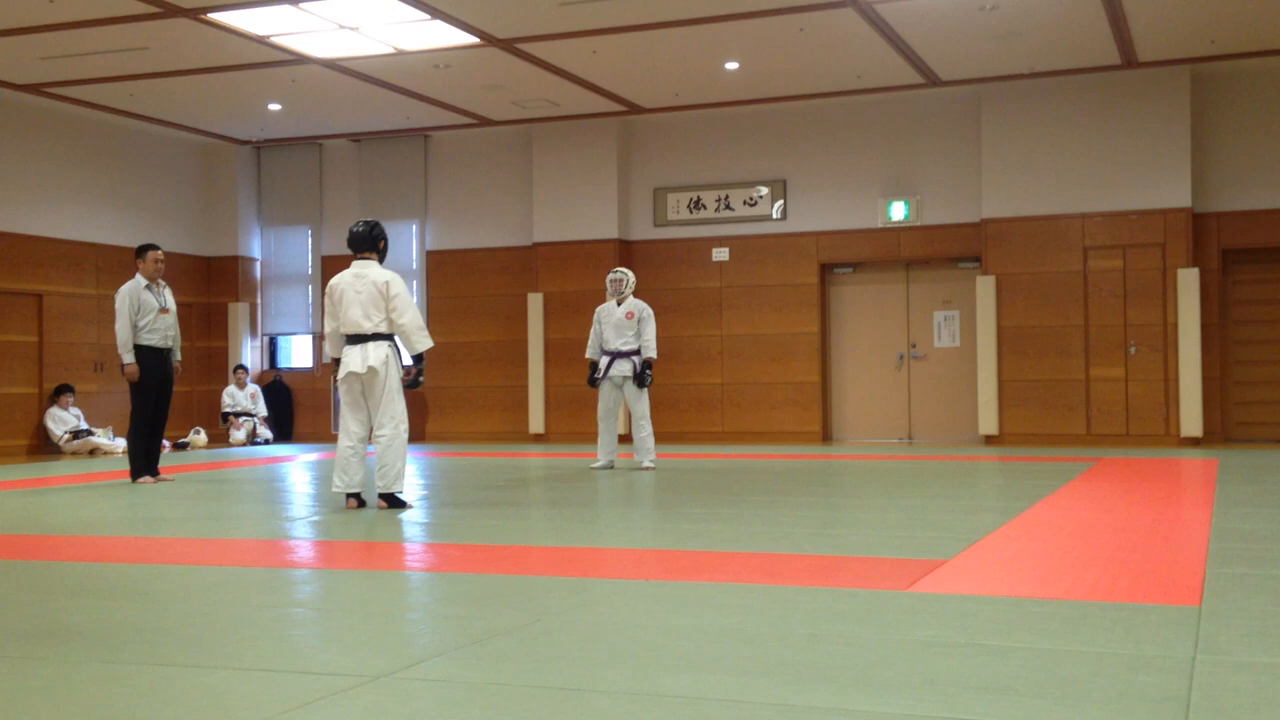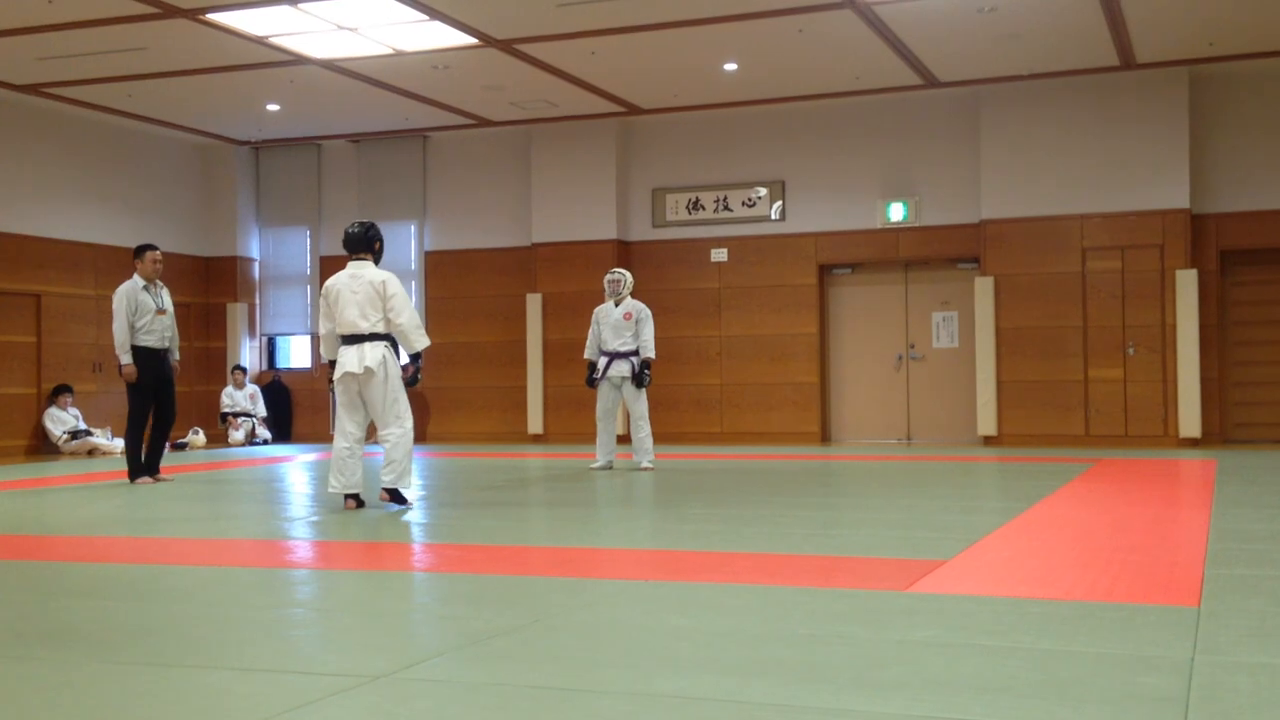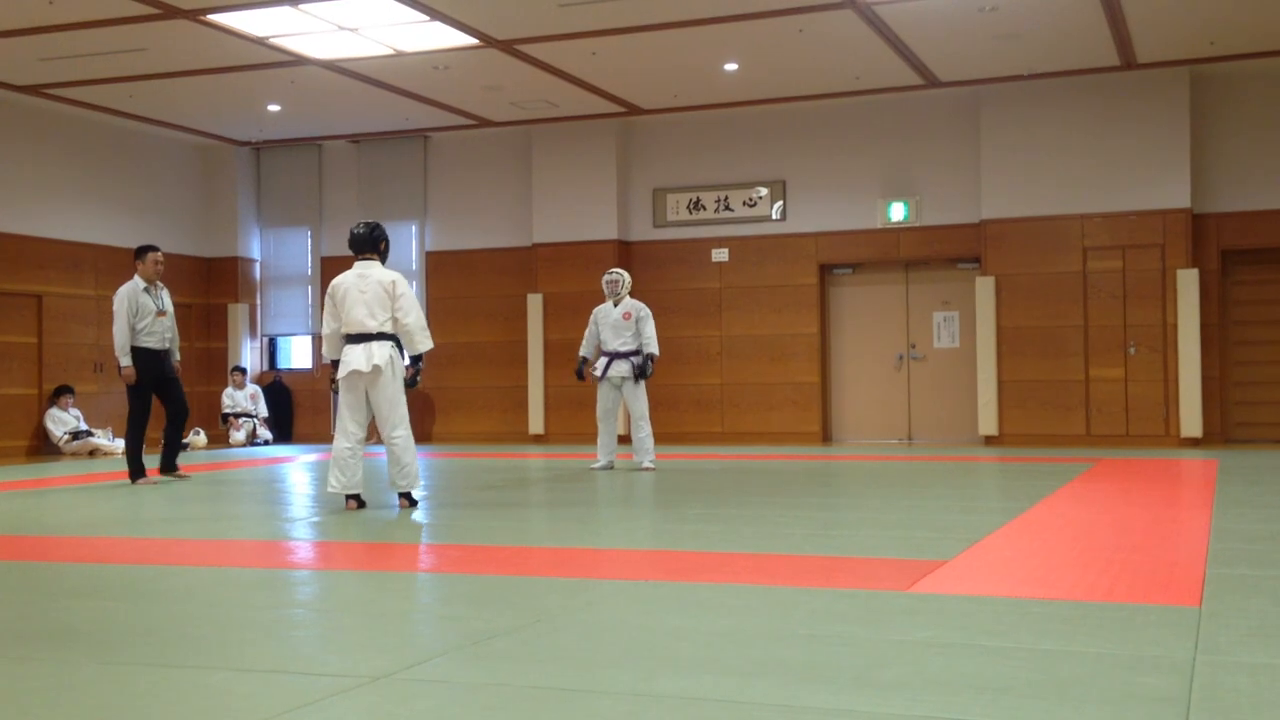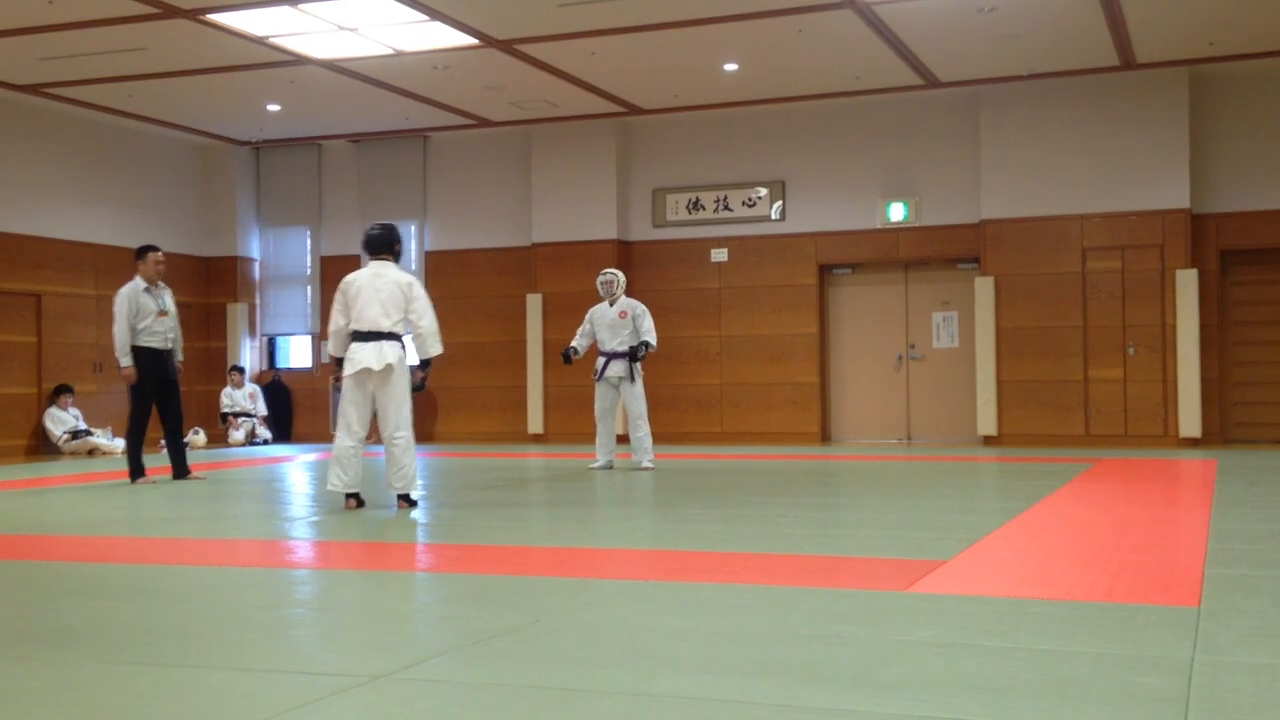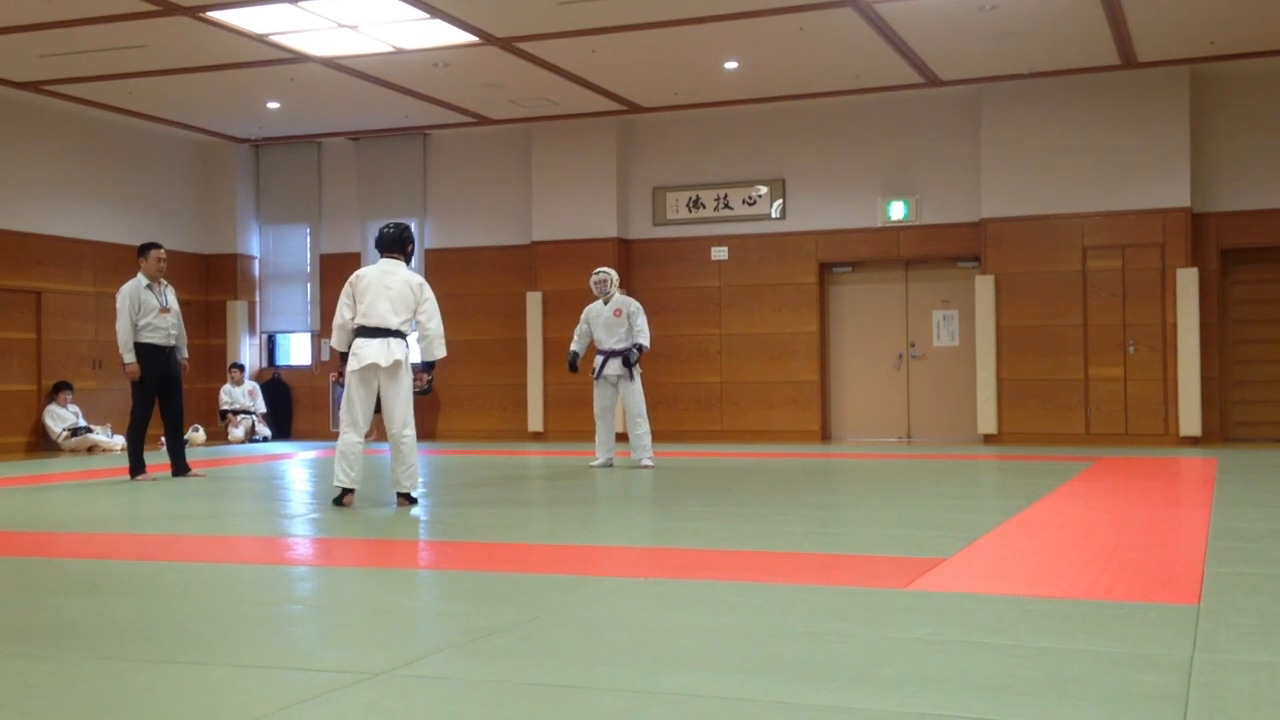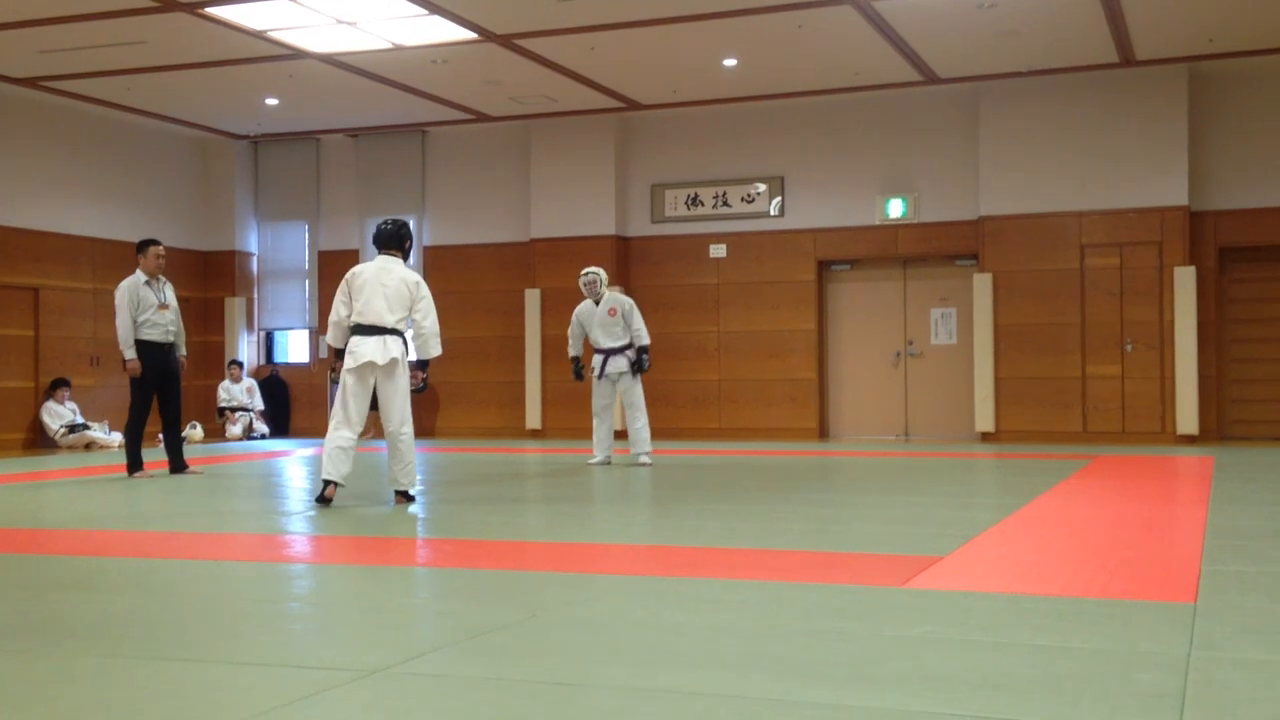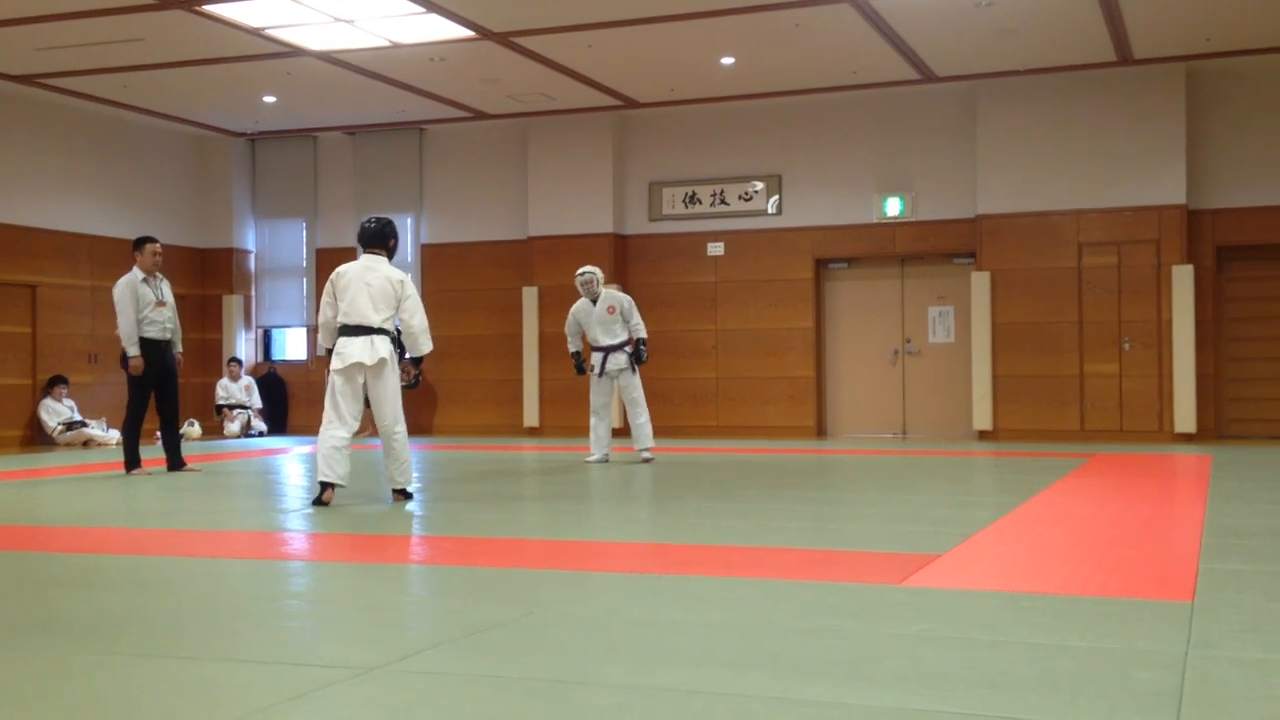
dt=0.2s
person 1, frame 1
left shoulder: (336, 283)
right shoulder: (388, 279)
left elbow: (331, 329)
right elbow: (407, 322)
left wrist: (338, 362)
right wrist: (417, 360)
left hip: (350, 357)
right hip: (381, 356)
left knee: (351, 428)
right knee: (390, 426)
left ankle: (352, 493)
right ankle: (386, 492)
person 1, frame 2
left shoulder: (331, 284)
right shoulder: (385, 279)
left elbow: (326, 330)
right elbow: (405, 322)
left wrist: (332, 365)
right wrist: (415, 358)
left hip: (346, 357)
right hip: (378, 356)
left knee: (348, 429)
right knee: (396, 424)
left ankle: (350, 494)
right ankle: (390, 486)
person 1, frame 3
left shoulder: (338, 283)
right shoulder: (393, 279)
left elbow: (330, 329)
right elbow: (411, 322)
left wrist: (335, 366)
right wrist: (415, 360)
left hip: (351, 356)
right hip: (384, 355)
left knee: (348, 429)
right knee: (396, 427)
left ankle: (351, 494)
right ankle: (405, 492)
person 1, frame 4
left shoulder: (350, 281)
right shoulder: (407, 281)
left elbow: (337, 326)
right elbow: (424, 325)
left wrist: (339, 363)
right wrist: (424, 364)
left hip: (357, 355)
right hip: (391, 355)
left knee: (349, 428)
right knee: (397, 429)
left ankle: (351, 493)
right ankle: (402, 494)
person 1, frame 5
left shoulder: (359, 276)
right shoulder: (416, 282)
left elbow: (342, 321)
right elbow: (431, 328)
left wrist: (343, 358)
right wrist: (428, 367)
left hip: (362, 350)
right hip: (395, 353)
left knee: (352, 424)
right knee: (401, 426)
left ankle: (346, 489)
right ankle: (404, 491)
person 1, frame 6
left shoulder: (356, 273)
right shoulder: (413, 279)
left elbow: (338, 318)
right elbow: (426, 326)
left wrist: (338, 354)
right wrist: (422, 364)
left hip: (358, 348)
right hip: (392, 351)
left knee: (345, 421)
right knee: (399, 424)
left ankle: (330, 483)
right ankle: (402, 489)
person 1, frame 7
left shoulder: (340, 273)
right shoulder: (398, 277)
left elbow: (325, 319)
right elbow: (414, 323)
left wrist: (331, 349)
right wrist: (415, 360)
left hip: (346, 349)
right hip: (380, 350)
left knee: (337, 421)
right knee: (392, 423)
left ankle: (327, 486)
right ankle: (399, 486)
person 2, frame 1
left shoulder: (165, 290)
right shoulder: (130, 290)
right elbow: (124, 328)
left wrist: (176, 357)
right wrist: (129, 361)
left hip: (163, 357)
right hip: (144, 357)
left knee: (160, 416)
right knee: (142, 416)
left ankle: (152, 468)
right ankle: (139, 472)
person 2, frame 2
left shoulder: (163, 291)
right shoulder: (127, 291)
right elbow: (122, 329)
left wrist: (174, 356)
right wrist: (126, 362)
left hip: (161, 358)
right hip: (141, 358)
left knee: (166, 414)
right knee: (138, 417)
left ankle: (151, 468)
right ankle: (136, 472)
person 2, frame 3
left shoulder: (164, 292)
right shoulder: (128, 292)
right elbow: (122, 330)
left wrist: (176, 357)
right wrist: (126, 364)
left hip: (163, 359)
right hip: (141, 359)
left knee: (179, 410)
right knee: (139, 418)
left ankle: (168, 464)
right ankle: (137, 473)
person 2, frame 4
left shoulder: (165, 292)
right shoulder: (129, 293)
left elbow: (174, 327)
right elbow: (122, 330)
left wrist: (178, 357)
right wrist: (126, 363)
left hip: (164, 359)
right hip: (142, 359)
left knee: (174, 416)
right knee: (139, 417)
left ankle: (181, 468)
right ankle: (137, 472)
person 2, frame 5
left shoulder: (168, 290)
right shoulder: (131, 290)
left elbow: (178, 324)
right elbow: (124, 327)
left wrist: (183, 354)
right wrist: (129, 360)
left hip: (168, 355)
right hip: (146, 355)
left knee: (174, 414)
right knee: (141, 414)
left ankle: (180, 466)
right ankle: (137, 469)
person 2, frame 6
left shoulder: (167, 287)
right shoulder: (129, 286)
left elbow: (177, 321)
right elbow: (125, 324)
left wrist: (181, 352)
right wrist: (130, 357)
left hip: (167, 353)
right hip: (145, 353)
left knee: (172, 411)
right knee: (140, 411)
left ankle: (178, 463)
right ankle: (135, 466)
person 2, frame 7
left shoulder: (163, 283)
right shoulder: (127, 284)
left elbow: (172, 318)
right elbow: (127, 322)
left wrist: (177, 349)
right wrist: (133, 355)
left hip: (162, 351)
right hip: (141, 351)
left knee: (170, 408)
right knee: (137, 408)
left ankle: (175, 460)
right ankle: (132, 464)
person 3, frame 1
left shoulder: (641, 308)
right shoulder: (602, 310)
left elbow: (648, 340)
right elbow: (595, 341)
left wrist: (647, 368)
right wrist: (592, 368)
left hip: (632, 365)
right hip: (608, 366)
left knee: (640, 413)
right knee: (605, 414)
left ankle: (647, 458)
right ankle: (606, 458)
person 3, frame 2
left shoulder: (639, 309)
right shoulder: (600, 311)
left elbow: (646, 341)
right elbow: (593, 341)
left wrist: (646, 368)
right wrist: (590, 368)
left hip: (630, 366)
right hip: (606, 367)
left knee: (638, 413)
right knee: (604, 414)
left ankle: (645, 458)
right ankle: (605, 458)
person 3, frame 3
left shoulder: (638, 308)
right shoulder: (599, 311)
left elbow: (649, 337)
right elbow: (591, 339)
left wrist: (648, 360)
right wrist: (582, 362)
left hip: (630, 366)
right hip: (607, 367)
left knee: (639, 413)
right knee: (605, 414)
left ankle: (646, 458)
right ankle: (606, 458)
person 3, frame 4
left shoulder: (635, 307)
right shoulder: (595, 311)
left elbow: (649, 332)
right elbow: (584, 336)
left wrist: (642, 347)
right wrist: (572, 351)
left hip: (627, 365)
right hip: (604, 366)
left knee: (637, 413)
right knee: (603, 414)
left ankle: (645, 458)
right ankle: (605, 458)
person 3, frame 5
left shoulder: (630, 304)
right shoulder: (590, 310)
left elbow: (641, 331)
right elbow: (581, 336)
left wrist: (636, 351)
right wrist: (573, 356)
left hip: (626, 364)
right hip: (602, 364)
left knee: (635, 410)
right knee: (602, 412)
left ankle: (644, 456)
right ankle: (605, 456)
person 3, frame 6
left shoulder: (622, 301)
right shoulder: (580, 311)
left elbow: (638, 328)
right elbow: (575, 338)
left wrist: (643, 353)
right wrist: (575, 362)
left hip: (625, 360)
right hip: (601, 363)
left knee: (635, 406)
right knee: (601, 409)
left ankle: (642, 452)
right ankle: (602, 454)
person 3, frame 7
left shoulder: (619, 299)
right shoulder: (577, 309)
left elbow: (636, 323)
right elbow: (573, 335)
left wrist: (641, 345)
right wrist: (576, 356)
left hip: (623, 357)
right hip: (599, 360)
left knee: (635, 401)
right knee: (599, 407)
left ankle: (644, 447)
right ankle: (600, 451)
